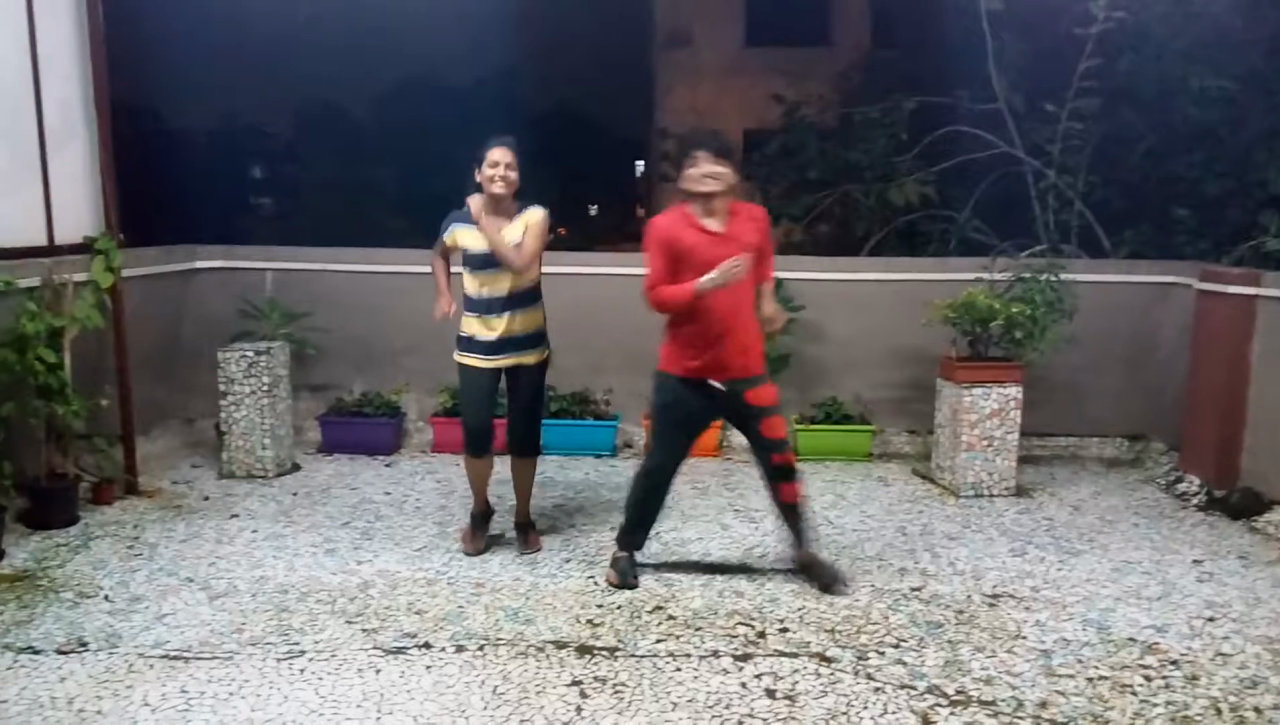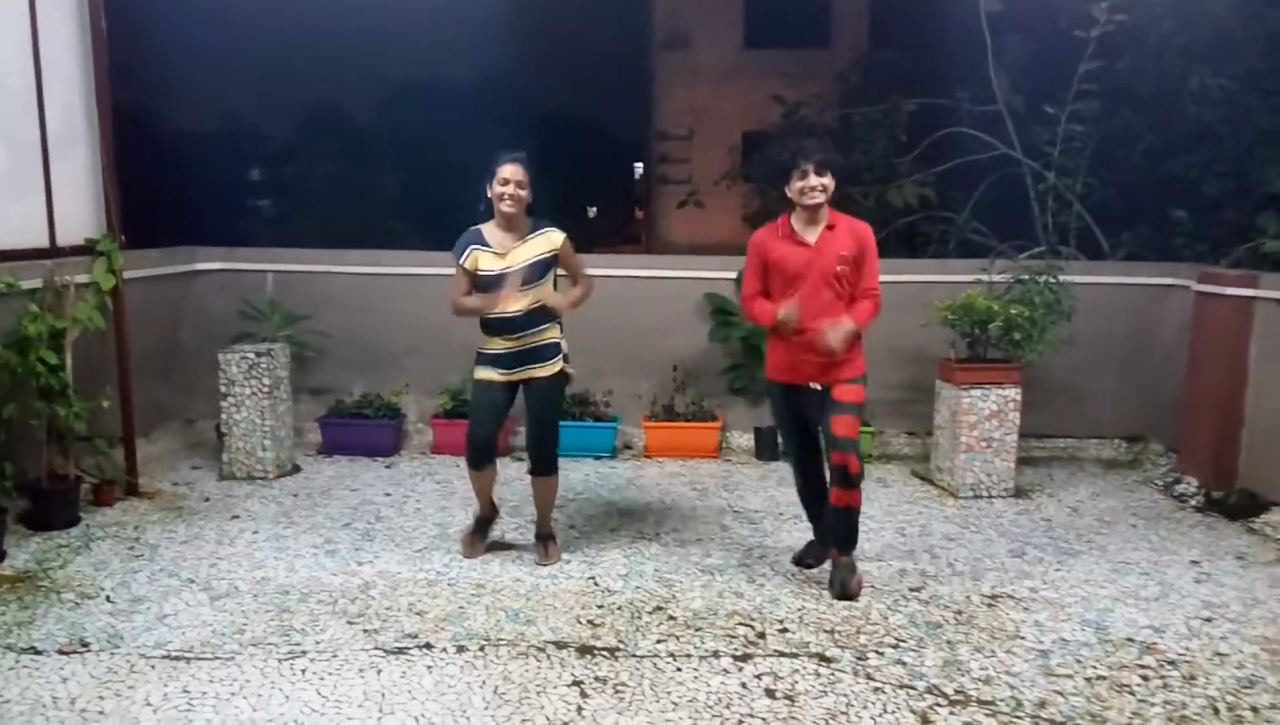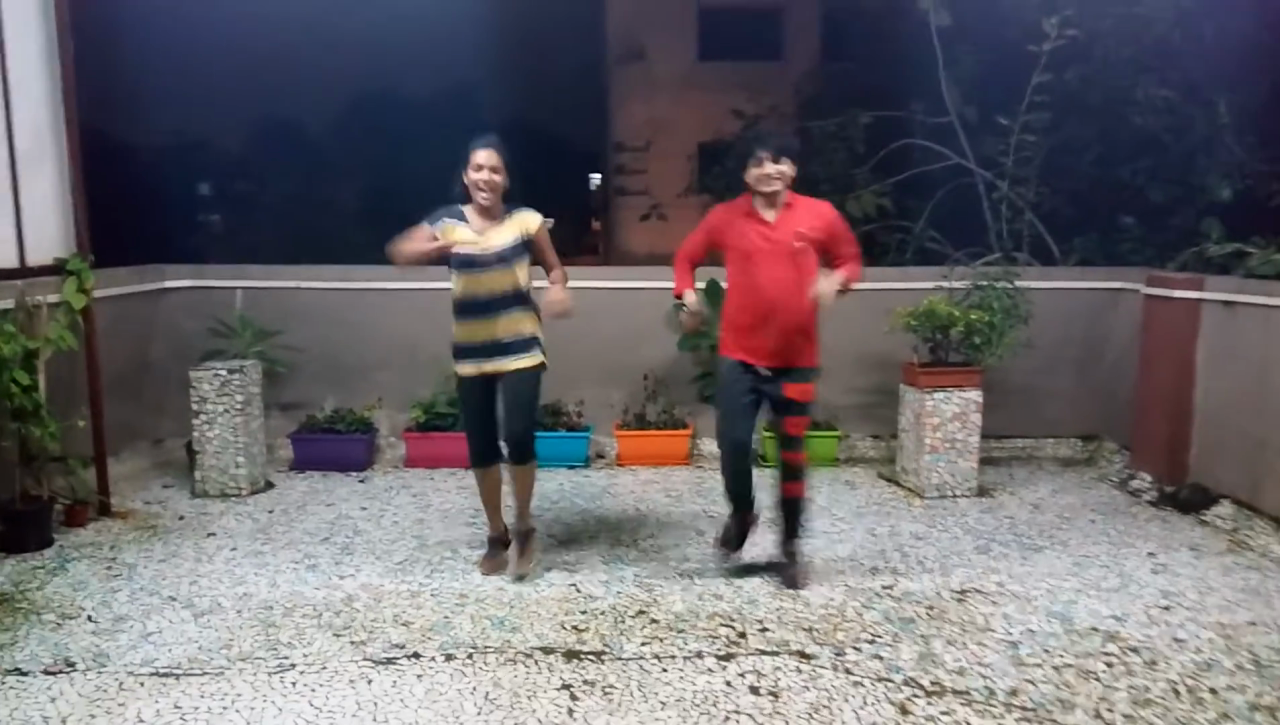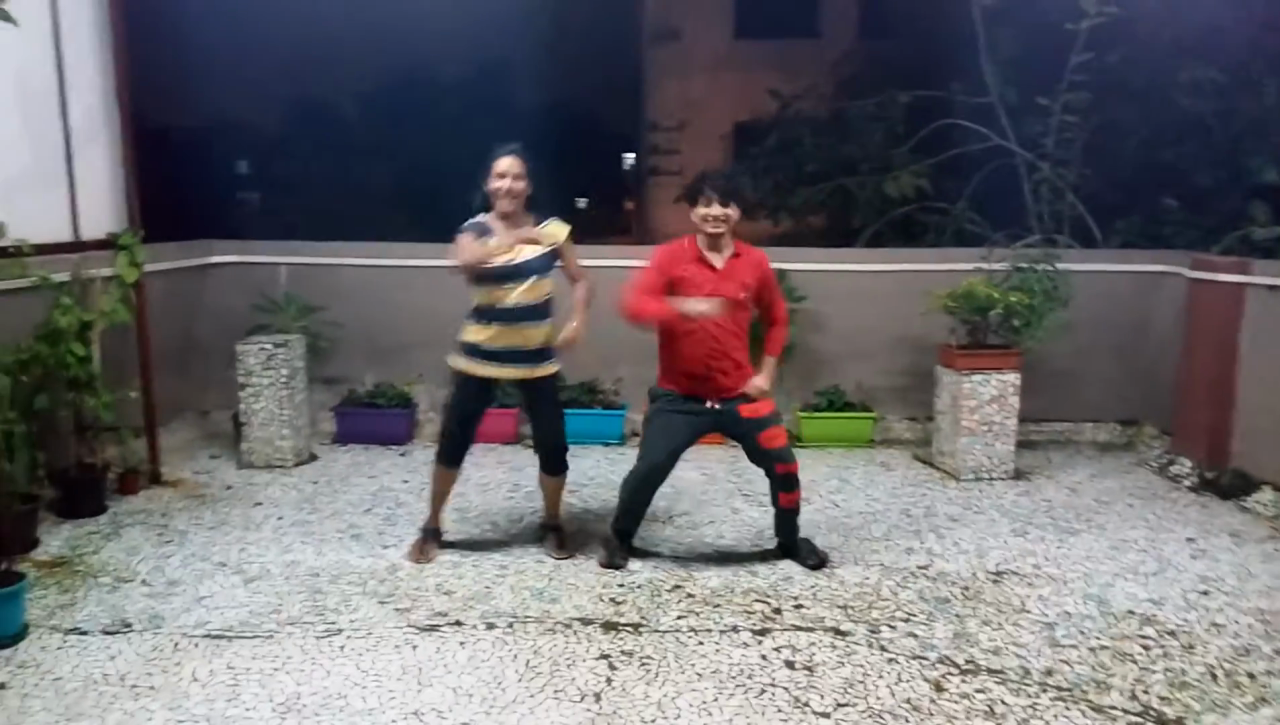
dt=0.7s
person 1, frame 1
left shoulder: (755, 220)
right shoulder: (665, 227)
right elbow: (657, 295)
left wrist: (767, 302)
right wrist: (707, 282)
left hip: (744, 369)
right hip: (684, 374)
left knee: (779, 456)
right knee: (659, 464)
left ankle: (803, 549)
right ankle: (626, 549)
person 1, frame 2
left shoulder: (857, 233)
right shoulder: (764, 240)
left elbow: (870, 299)
right elbow: (750, 301)
left wrist: (846, 329)
right wrist: (778, 315)
left hip: (841, 372)
right hip: (787, 374)
left knee: (845, 459)
right knee: (804, 463)
left ankle: (844, 555)
right ankle: (822, 536)
person 1, frame 3
left shoulder: (819, 214)
right shoulder: (724, 217)
left elbow: (849, 260)
right elbow: (685, 257)
left wrist: (834, 282)
right wrist: (687, 294)
left hip: (795, 358)
right hip: (739, 356)
left knee: (792, 454)
right knee: (734, 443)
left ankle: (790, 543)
right ankle: (742, 511)
person 1, frame 4
left shoulder: (754, 263)
right shoulder: (671, 256)
left elbow: (776, 318)
right elbow: (632, 307)
left wrist: (765, 372)
right wrist: (683, 308)
left hip: (738, 393)
right hip: (678, 397)
left knee: (782, 463)
right knee: (648, 470)
left ankle: (789, 538)
right ankle: (618, 537)
person 2, frame 1
left shoulder: (534, 216)
right shoulder: (458, 222)
left elbow: (521, 264)
right elbow: (440, 256)
left wrist: (485, 221)
right wrist: (444, 295)
left hip: (526, 344)
right hip: (476, 345)
left knee: (525, 434)
right knee: (476, 430)
left ankle: (523, 518)
right ankle: (481, 510)
person 2, frame 2
left shoulder: (550, 237)
right shoulder: (471, 242)
left elbow: (584, 282)
right elbow: (458, 303)
left wrist: (567, 301)
right wrist: (493, 301)
left hip: (544, 357)
right hip: (494, 359)
left knee: (543, 449)
right knee: (478, 446)
left ankle: (544, 531)
right ankle: (485, 513)
person 2, frame 3
left shoulder: (527, 220)
right shoulder: (447, 219)
left elbow: (555, 267)
right elbow: (399, 252)
left wrist: (558, 291)
right wrist: (440, 242)
left hip: (519, 348)
right hip: (471, 351)
left knee: (519, 436)
right knee: (481, 446)
left ankle: (523, 528)
right ankle: (497, 535)
person 2, frame 4
left shoulder: (552, 230)
right shoulder: (474, 229)
left elbow: (581, 280)
right elbow: (466, 268)
left wrist: (577, 320)
right wrist: (507, 241)
left hip: (535, 358)
right hip: (478, 355)
left knee: (553, 449)
right knee: (452, 443)
left ankle: (551, 526)
right ankle: (431, 530)
